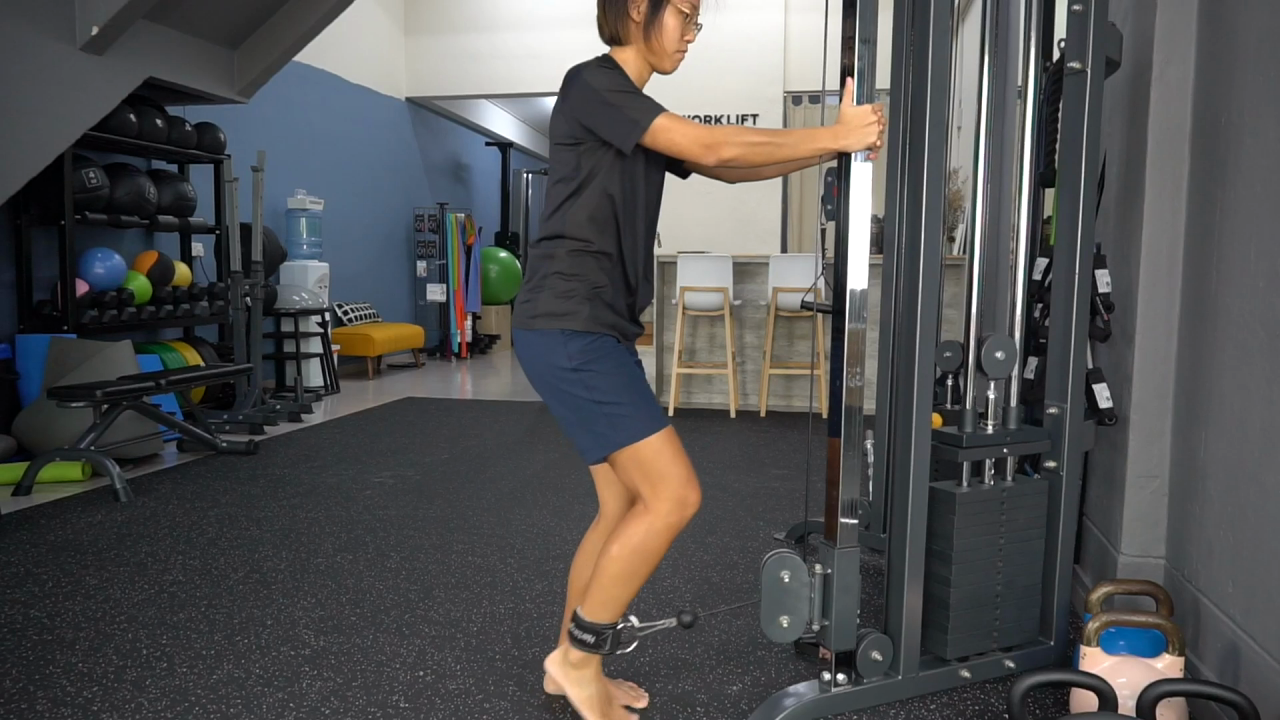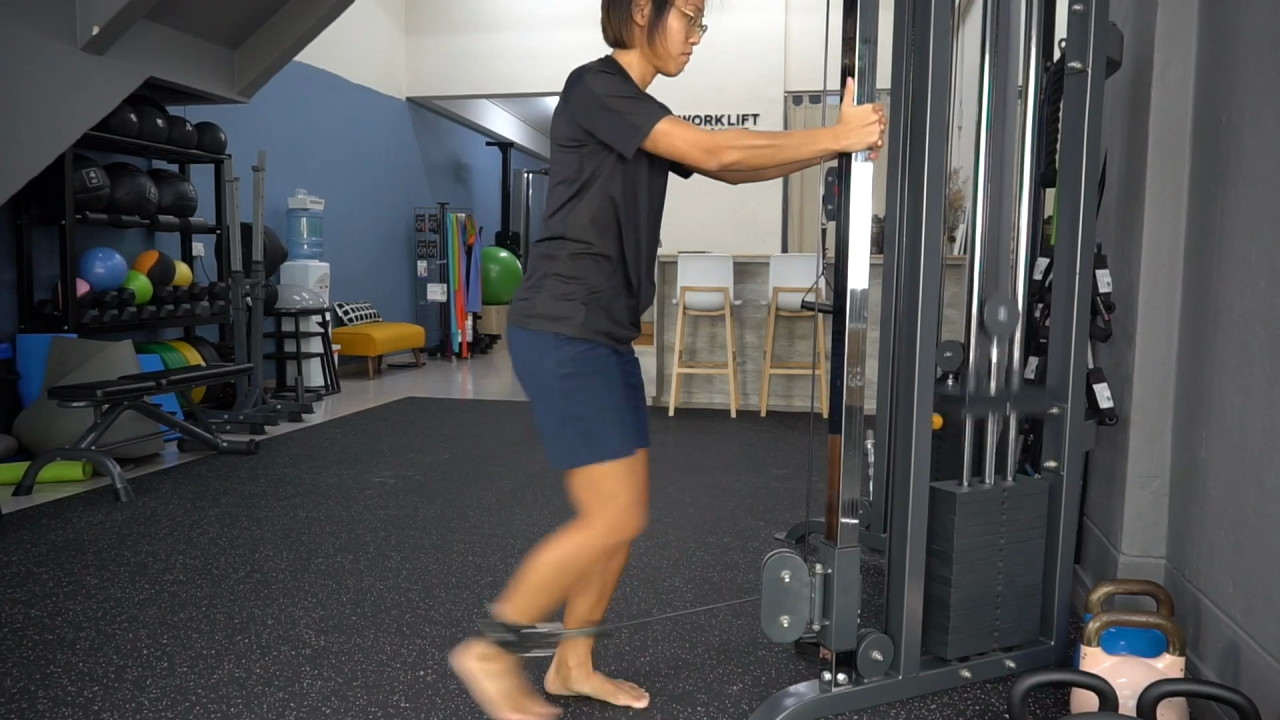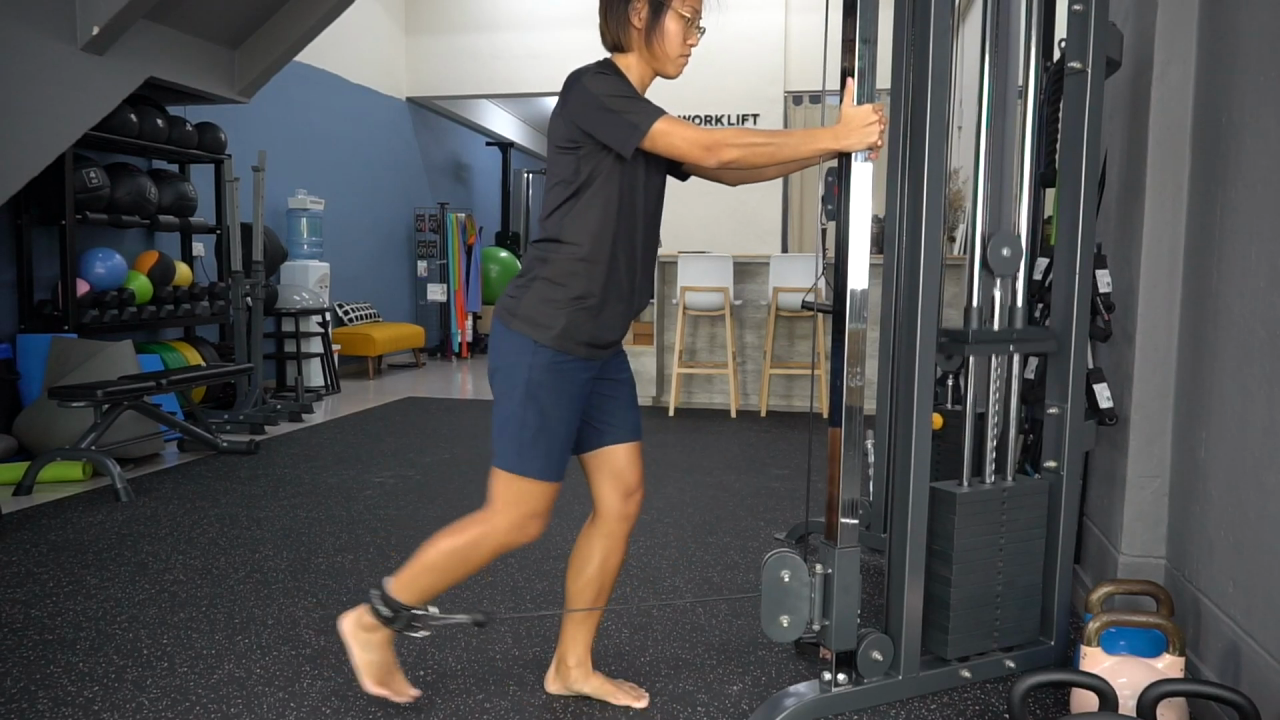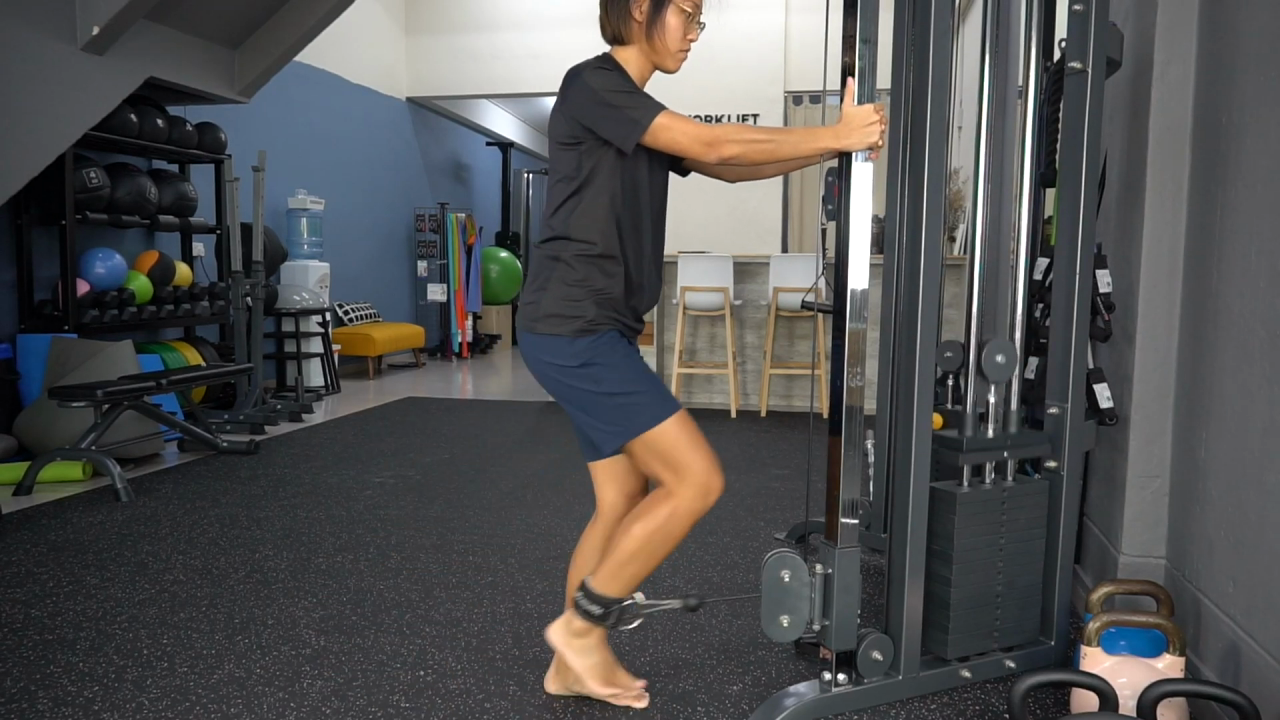
dt=0.7s
person 1, frame 1
left shoulder: (639, 115)
right shoulder: (591, 84)
left elbow: (725, 168)
right elbow: (711, 148)
left wrist: (835, 141)
right wrist: (835, 136)
left hip: (601, 331)
right hip: (567, 330)
left knee: (627, 504)
right knee: (672, 496)
right ankle: (579, 652)
person 1, frame 2
left shoulder: (636, 106)
right shoulder: (593, 88)
left elbow: (730, 168)
right elbow: (715, 155)
left wrist: (830, 142)
right wrist: (833, 137)
left hip: (602, 335)
right hip: (562, 333)
left knee: (628, 505)
right knee: (613, 518)
right ankle: (489, 648)
person 1, frame 3
left shoulder: (642, 120)
right shoulder: (593, 90)
left elbow: (727, 170)
right elbow: (712, 149)
left wrist: (829, 144)
right wrist: (833, 137)
left hip: (596, 343)
right hip: (544, 337)
left knee: (621, 499)
right knee: (515, 520)
left ankle: (573, 666)
right ankle: (374, 619)
person 1, frame 4
left shoulder: (642, 114)
right shoulder: (592, 84)
left elbow: (726, 167)
right elbow: (713, 146)
left wrist: (833, 143)
right wrist: (835, 136)
left hip: (600, 330)
right hip: (570, 329)
left knee: (626, 499)
right knee: (696, 481)
left ankle: (570, 667)
right ankle: (583, 623)
